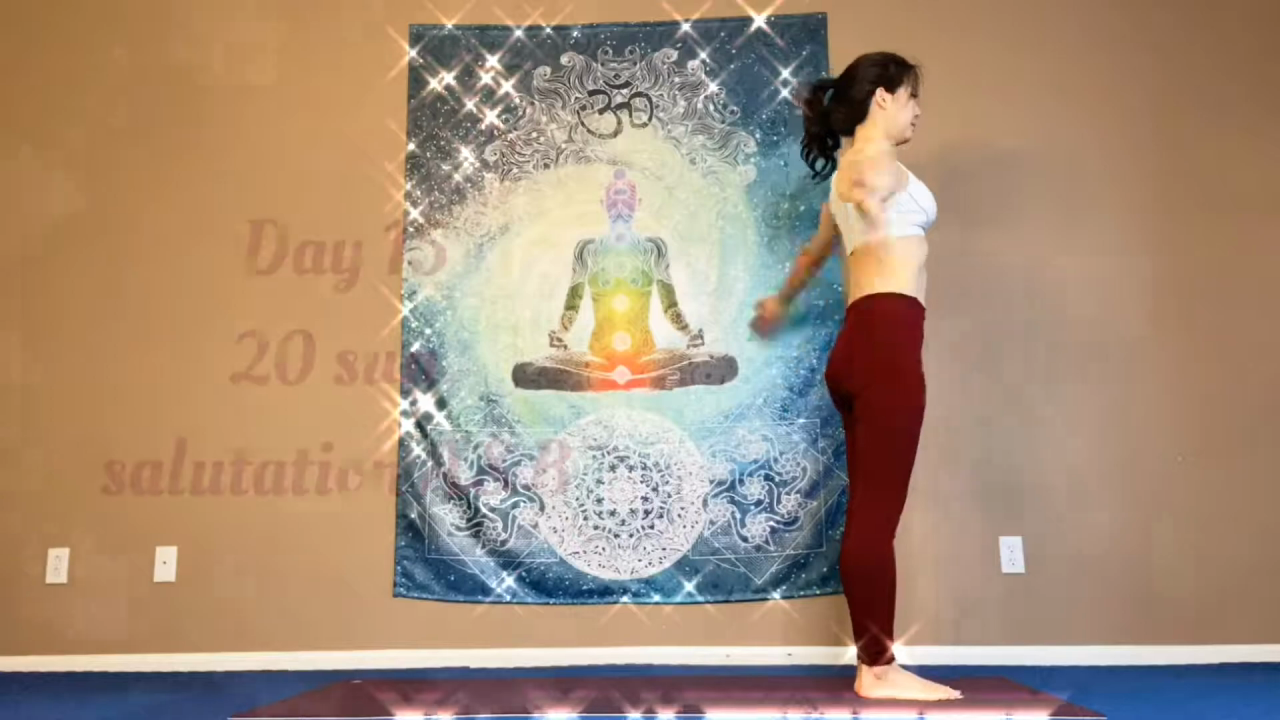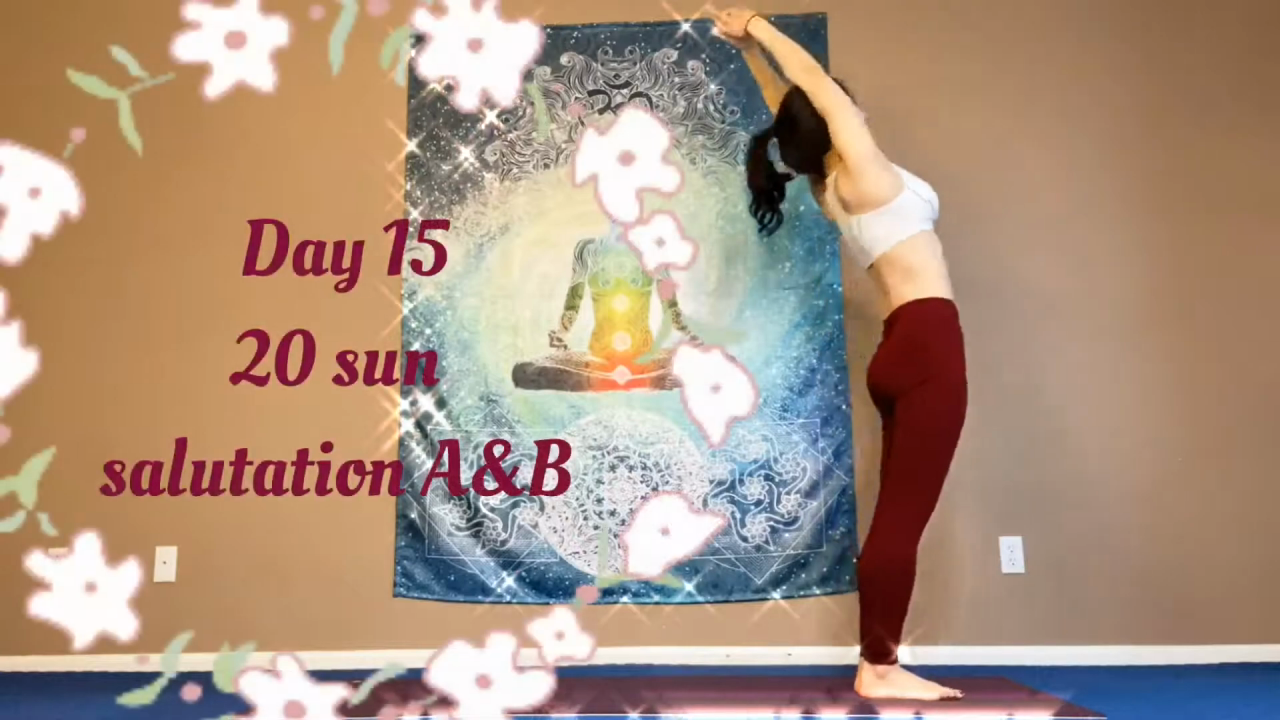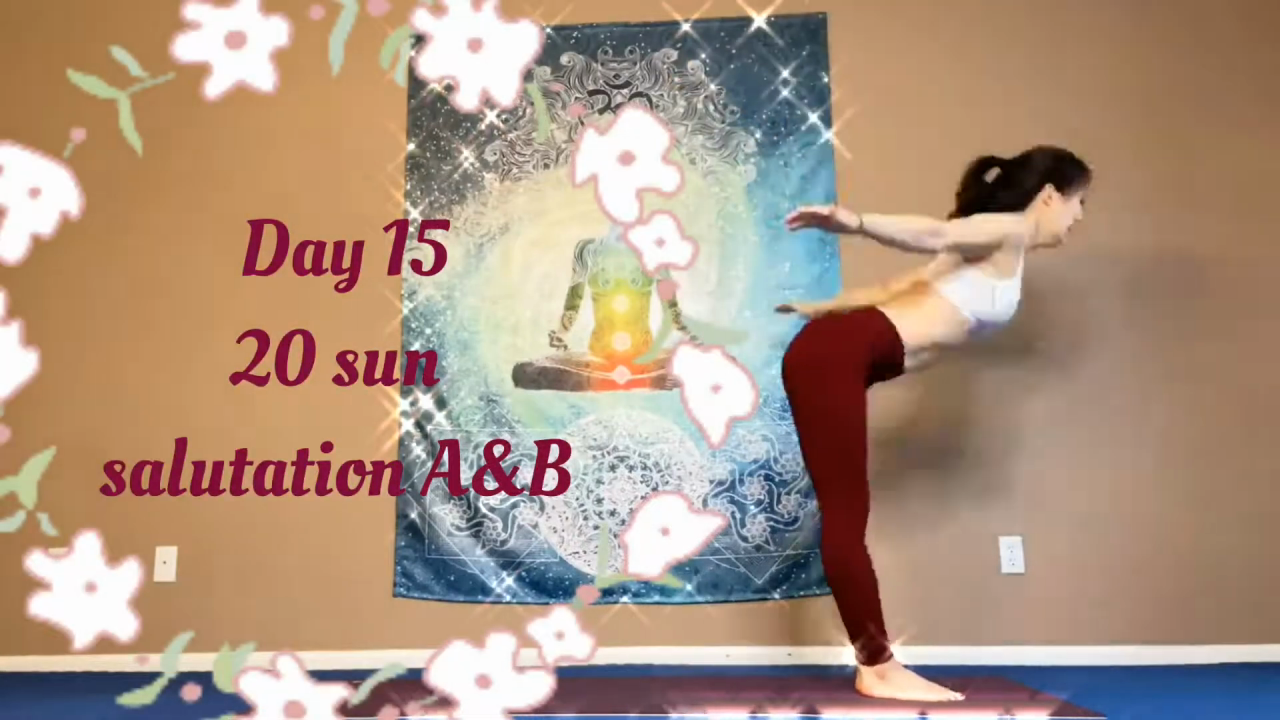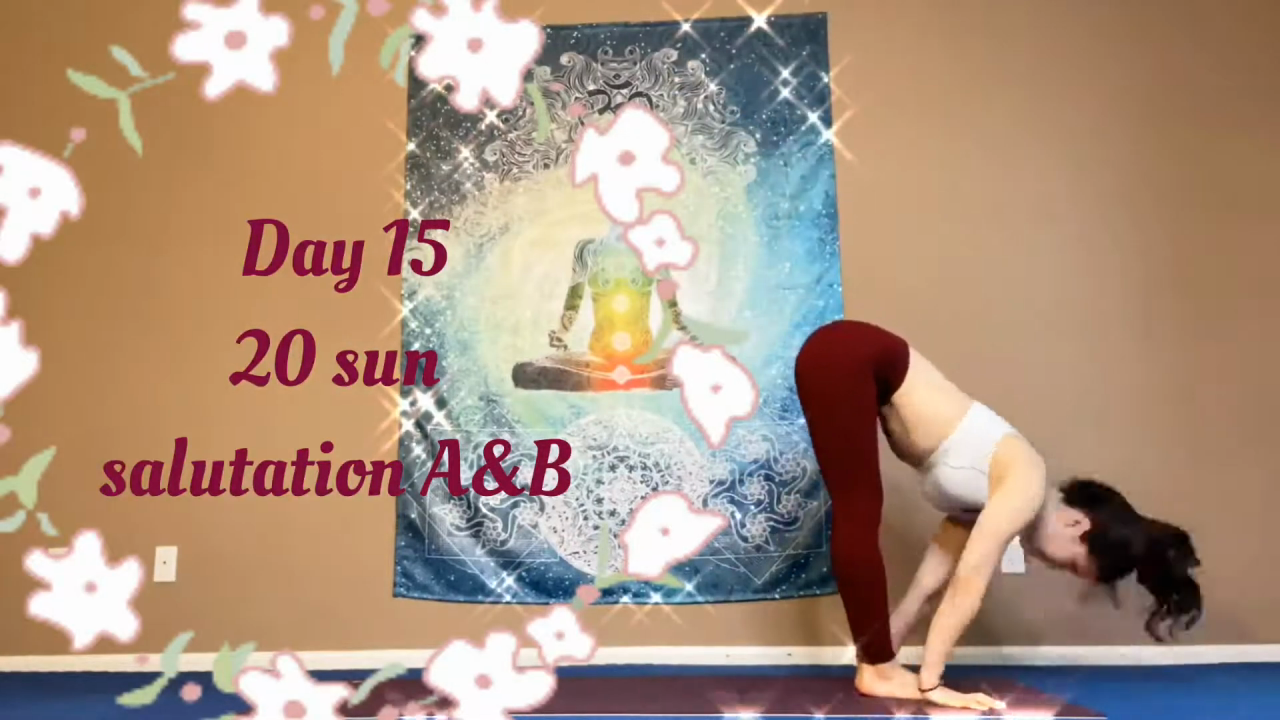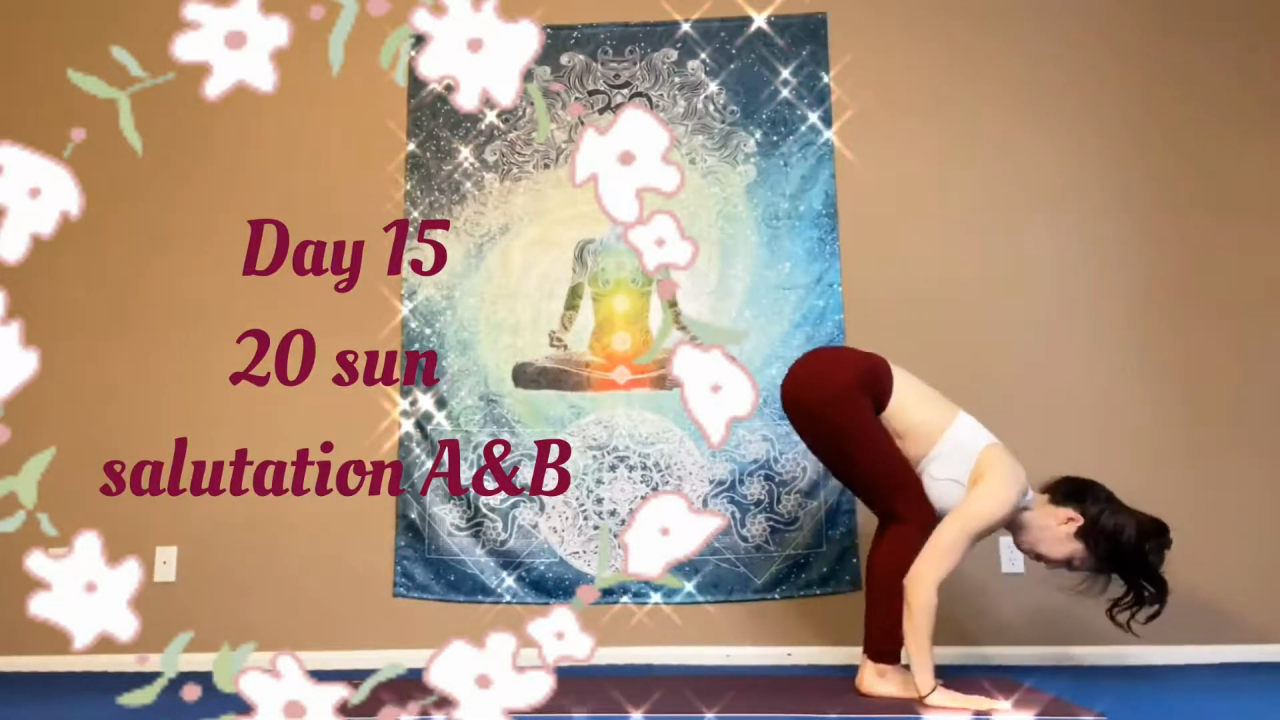
dt=0.4s
person 1, frame 1
left shoulder: (854, 167)
right shoulder: (875, 157)
left elbow: (819, 247)
left wrist: (782, 299)
left hip: (865, 349)
right hip: (885, 343)
left knee: (870, 515)
right knee: (877, 516)
left ankle: (876, 662)
right ankle: (877, 668)
person 1, frame 2
left shoulder: (831, 185)
right shoulder: (861, 169)
left elbow: (791, 104)
right elbow: (820, 86)
left wrist: (750, 41)
right wrist: (755, 30)
left hip: (910, 352)
right hip: (929, 344)
left knee: (900, 514)
right knee: (907, 513)
left ankle: (878, 662)
right ankle: (879, 669)
person 1, frame 3
left shoulder: (995, 246)
right shoulder: (1010, 230)
left elbow: (901, 286)
right elbow: (934, 235)
left wrist: (825, 308)
right wrist: (856, 220)
left hip: (833, 353)
right hip: (833, 356)
left knee: (846, 517)
right knee: (844, 516)
left ankle: (877, 664)
right ankle: (878, 668)
person 1, frame 4
left shoulder: (999, 491)
right shoulder: (1026, 489)
left elbow: (933, 572)
right elbow: (967, 585)
left wrist: (886, 645)
right wrist: (929, 681)
left hip: (854, 362)
right hip: (847, 355)
left knee: (857, 518)
right knee: (858, 519)
left ankle: (877, 663)
right ankle: (877, 668)
person 1, frame 5
left shoulder: (987, 494)
right shoulder: (1001, 490)
left elbow: (917, 572)
right elbow: (921, 579)
left wrist: (882, 651)
right wrist: (927, 686)
left hip: (843, 382)
right hip: (828, 381)
left knee: (906, 517)
right knee: (912, 516)
left ankle: (878, 665)
right ankle: (879, 669)
person 2, frame 1
left shoulder: (654, 249)
right shoulder: (587, 251)
left elbow: (671, 305)
right elbow: (572, 304)
left wrist: (691, 336)
right wrist: (560, 335)
left hip: (647, 359)
right hip: (598, 359)
left knee: (725, 366)
right knee: (524, 372)
person 2, frame 2
right shoulder: (587, 250)
left elbow: (669, 303)
right elbow: (572, 304)
left wrist: (688, 337)
right wrist: (559, 336)
left hip: (646, 358)
right hip: (599, 358)
right knee: (524, 373)
person 2, frame 3
right shoulder: (588, 250)
left elbow: (669, 303)
right elbow: (572, 304)
left wrist: (686, 336)
right wrist: (560, 335)
left hip: (645, 358)
right hip: (599, 358)
right knee: (524, 373)
person 2, frame 4
right shoulder: (587, 250)
left elbow: (669, 303)
right elbow: (572, 304)
left wrist: (686, 336)
right wrist: (560, 335)
left hip: (645, 358)
right hip: (598, 358)
right knee: (524, 372)
person 2, frame 5
right shoulder: (588, 250)
left elbow: (670, 304)
right elbow: (572, 304)
right wrist: (560, 335)
left hip: (646, 358)
right hip: (598, 359)
right knee: (525, 372)
